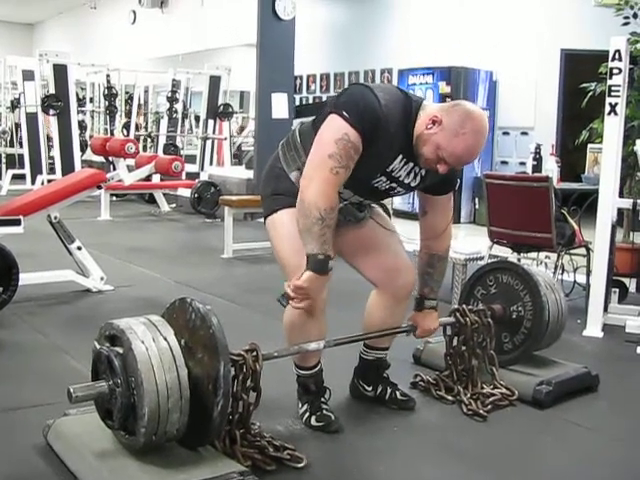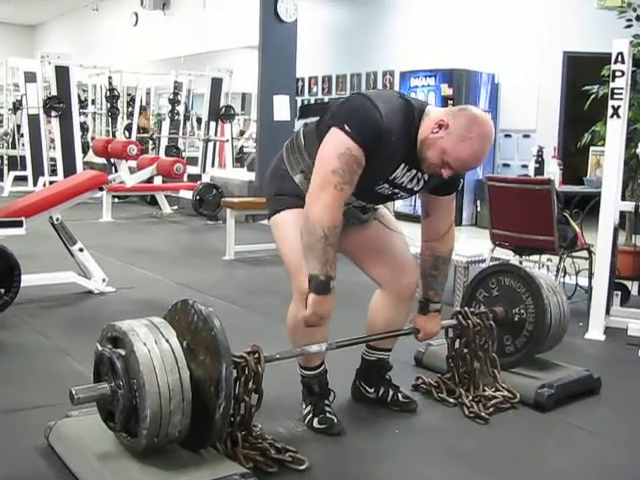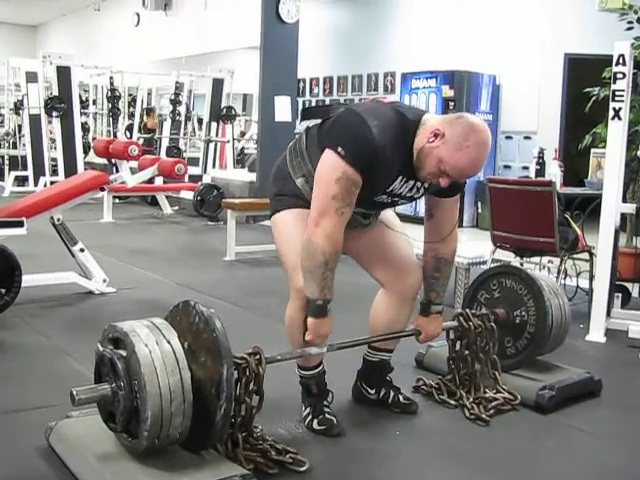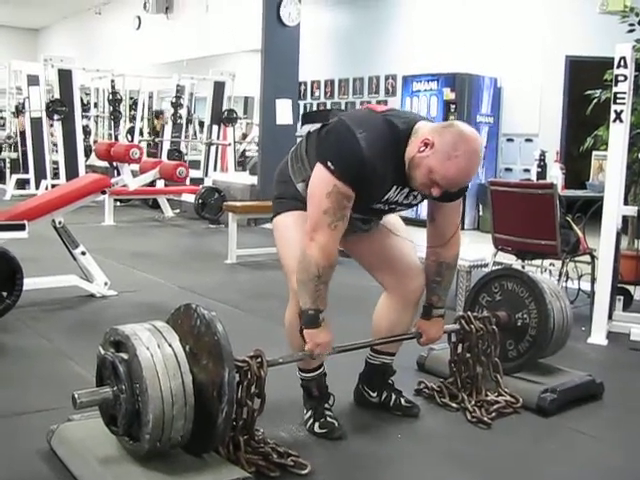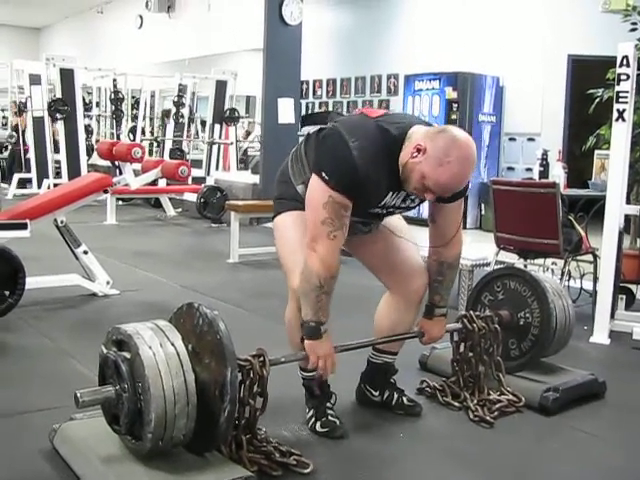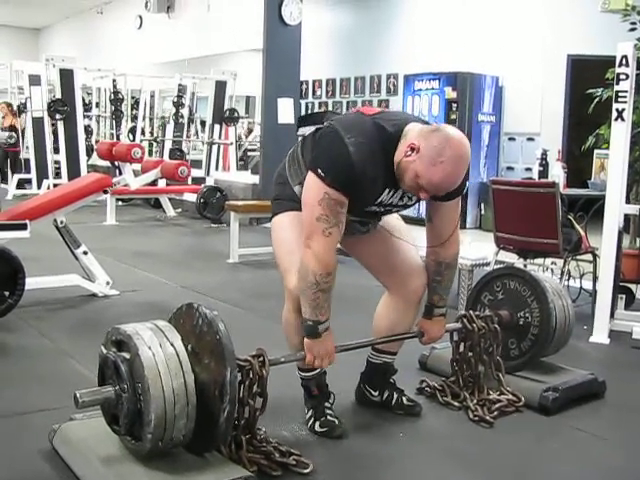
dt=0.2s
person 1, frame 1
left shoulder: (443, 164)
right shoulder: (370, 108)
left elbow: (436, 235)
right elbow: (317, 187)
left wrist: (427, 305)
right wrist: (319, 268)
left hip: (351, 202)
right hip: (294, 187)
left knee: (401, 279)
right knee: (309, 292)
left ankle: (369, 377)
right ankle: (310, 391)
person 1, frame 2
left shoulder: (447, 164)
right shoulder: (372, 117)
left elbow: (438, 236)
right elbow: (323, 202)
left wrist: (431, 308)
right wrist: (321, 286)
left hip: (357, 202)
right hip: (298, 187)
left knee: (404, 278)
right knee: (311, 293)
left ankle: (370, 379)
right ankle: (314, 393)
person 1, frame 3
left shoulder: (450, 161)
right shoulder: (367, 133)
left elbow: (441, 238)
right elbow: (324, 227)
left wrist: (432, 309)
right wrist: (319, 310)
left hip: (362, 202)
right hip: (302, 188)
left knee: (407, 278)
right knee: (307, 287)
left ankle: (371, 380)
right ankle: (314, 393)
person 1, frame 4
left shoulder: (448, 168)
right shoulder: (358, 144)
left elbow: (444, 243)
right elbow: (320, 241)
left wrist: (434, 312)
right wrist: (314, 321)
left hip: (365, 206)
right hip: (302, 192)
left knee: (410, 282)
right knee: (305, 290)
left ankle: (374, 383)
right ankle: (315, 395)
person 1, frame 5
left shoulder: (446, 168)
right shoulder: (352, 153)
left elbow: (446, 243)
right elbow: (321, 251)
left wrist: (436, 311)
right wrist: (316, 333)
left hip: (367, 207)
right hip: (302, 193)
left knee: (413, 281)
right knee: (304, 287)
left ankle: (376, 381)
right ankle: (317, 395)
person 1, frame 6
left shoulder: (443, 166)
right shoulder: (348, 150)
left elbow: (444, 242)
right elbow: (318, 248)
left wrist: (435, 312)
right wrist: (317, 330)
left hip: (366, 207)
right hip: (301, 193)
left knee: (412, 281)
right knee: (300, 288)
left ankle: (375, 382)
right ankle: (316, 394)
